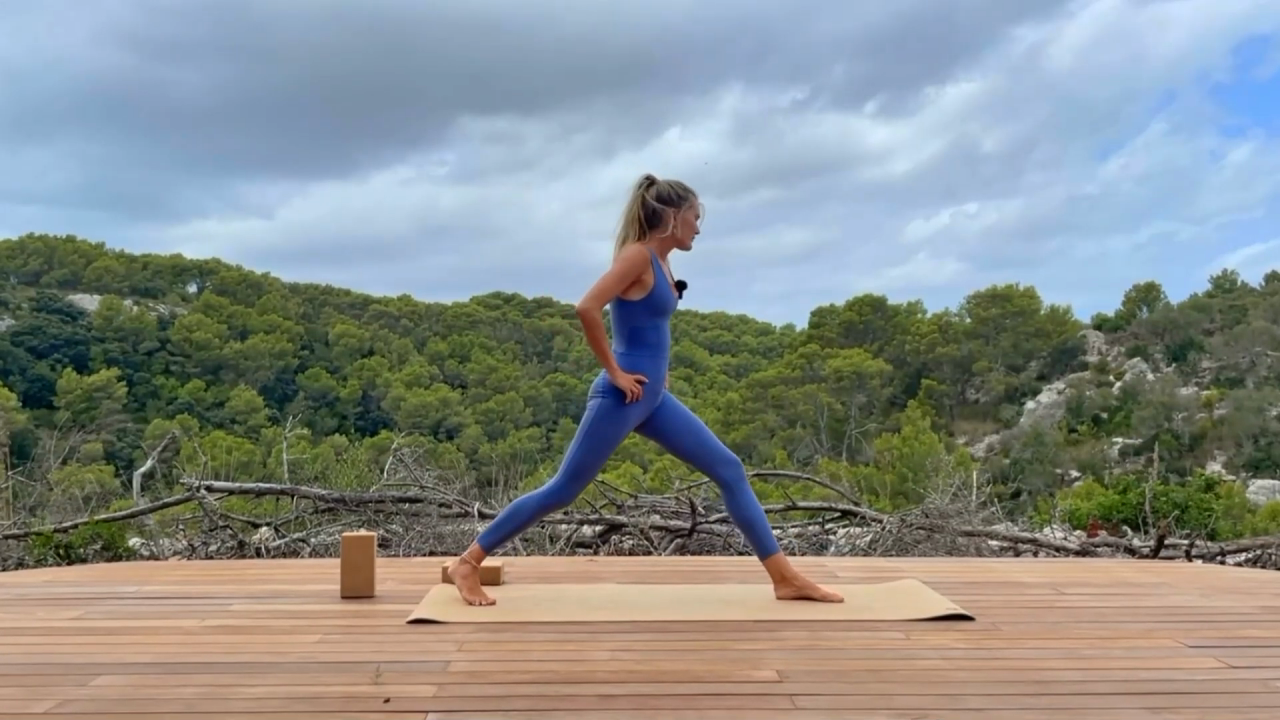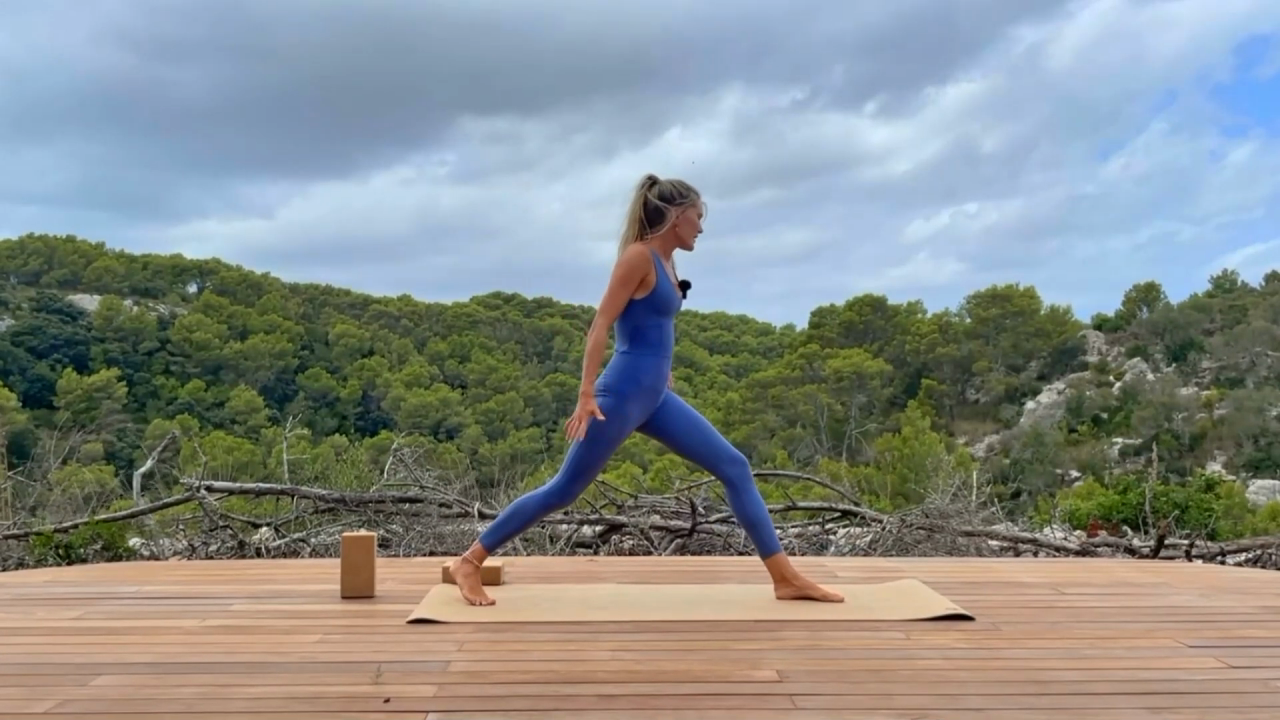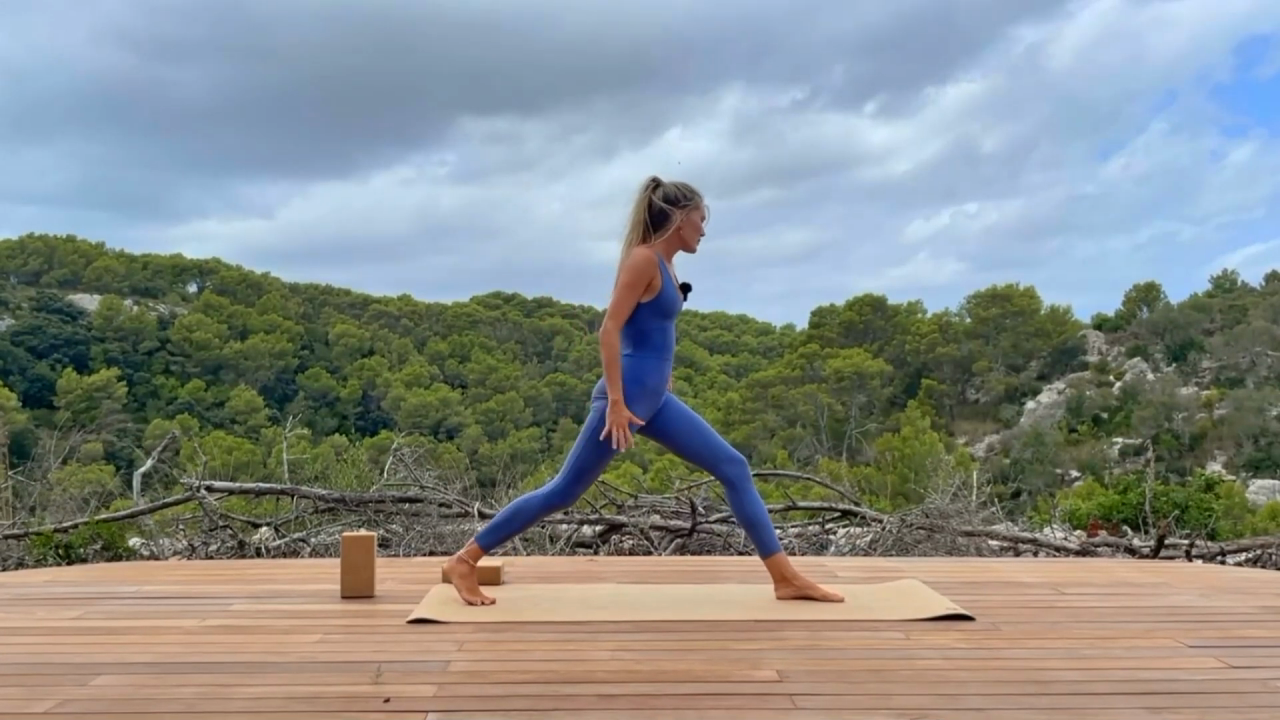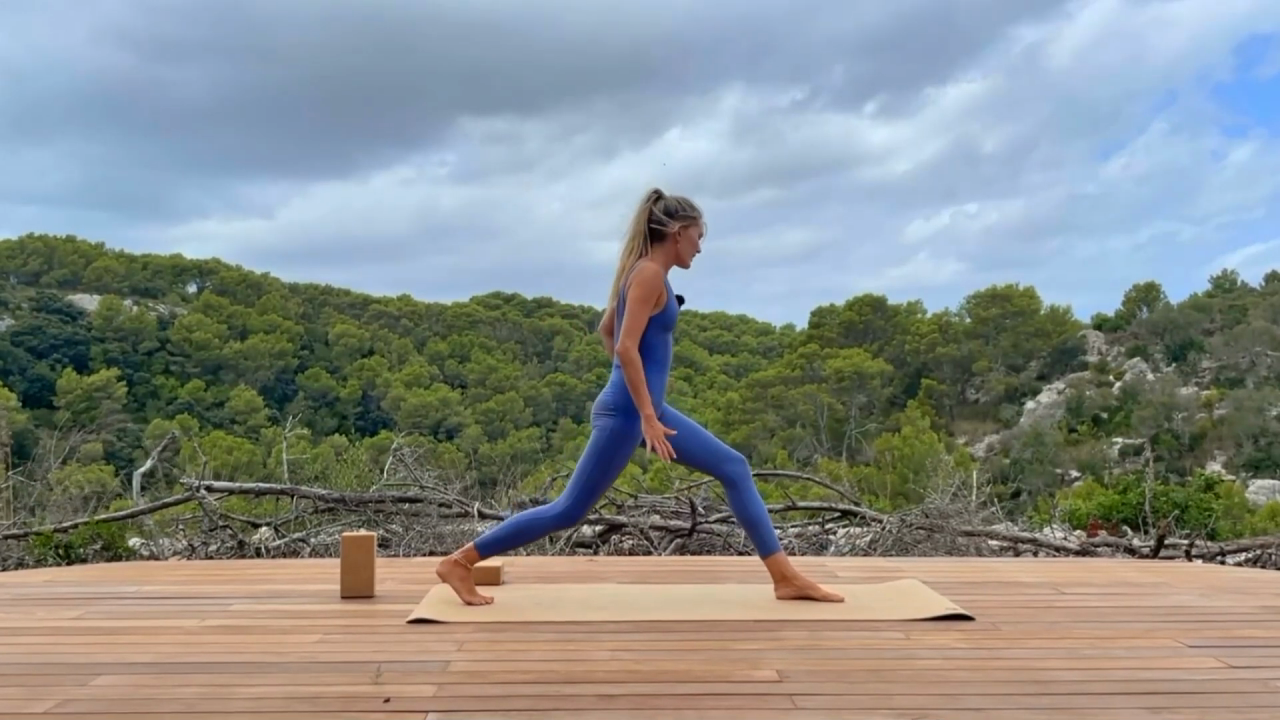
dt=0.5s
person 1, frame 1
left shoulder: (658, 262)
right shoulder: (637, 255)
right elbow: (587, 308)
right wrist: (614, 372)
left hip: (652, 397)
right hip: (621, 397)
left knee: (729, 470)
right knee: (562, 491)
left ankle: (785, 578)
right ankle: (468, 564)
person 1, frame 2
left shoulder: (663, 261)
right shoulder: (639, 255)
right elbow: (600, 324)
right wrist: (586, 396)
left hip: (656, 396)
right hip: (622, 393)
left knee: (734, 467)
right knee: (564, 490)
left ankle: (785, 577)
right ankle: (469, 562)
person 1, frame 3
left shoulder: (662, 263)
right shoulder: (643, 257)
right elbow: (609, 331)
right wrist: (615, 403)
left hip: (654, 397)
right hip: (629, 396)
left knee: (734, 468)
right knee: (563, 492)
left ankle: (786, 578)
right ankle: (464, 561)
person 1, frame 4
left shoulder: (647, 273)
right shoulder: (648, 273)
left elbow: (605, 328)
right elbow: (626, 346)
right wrist: (648, 417)
left hip: (644, 406)
right hip: (626, 412)
left knee: (735, 468)
right knee: (568, 511)
left ankle: (785, 577)
right ankle: (459, 562)
